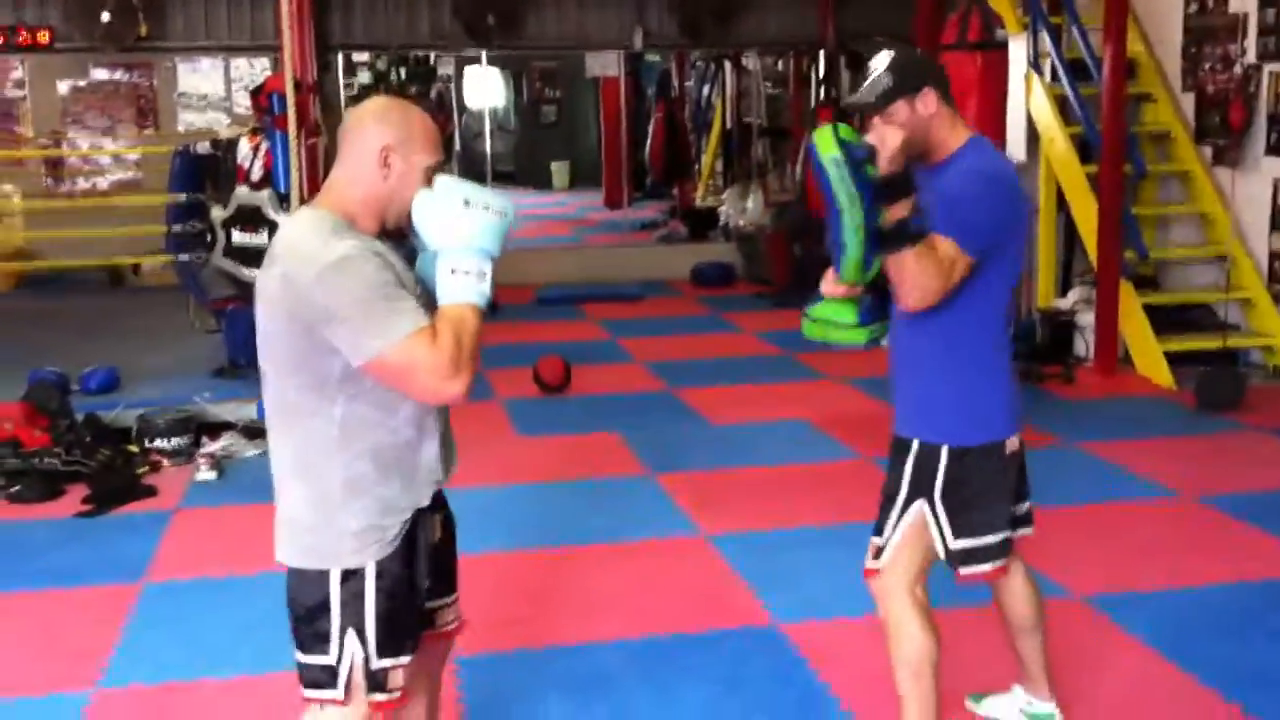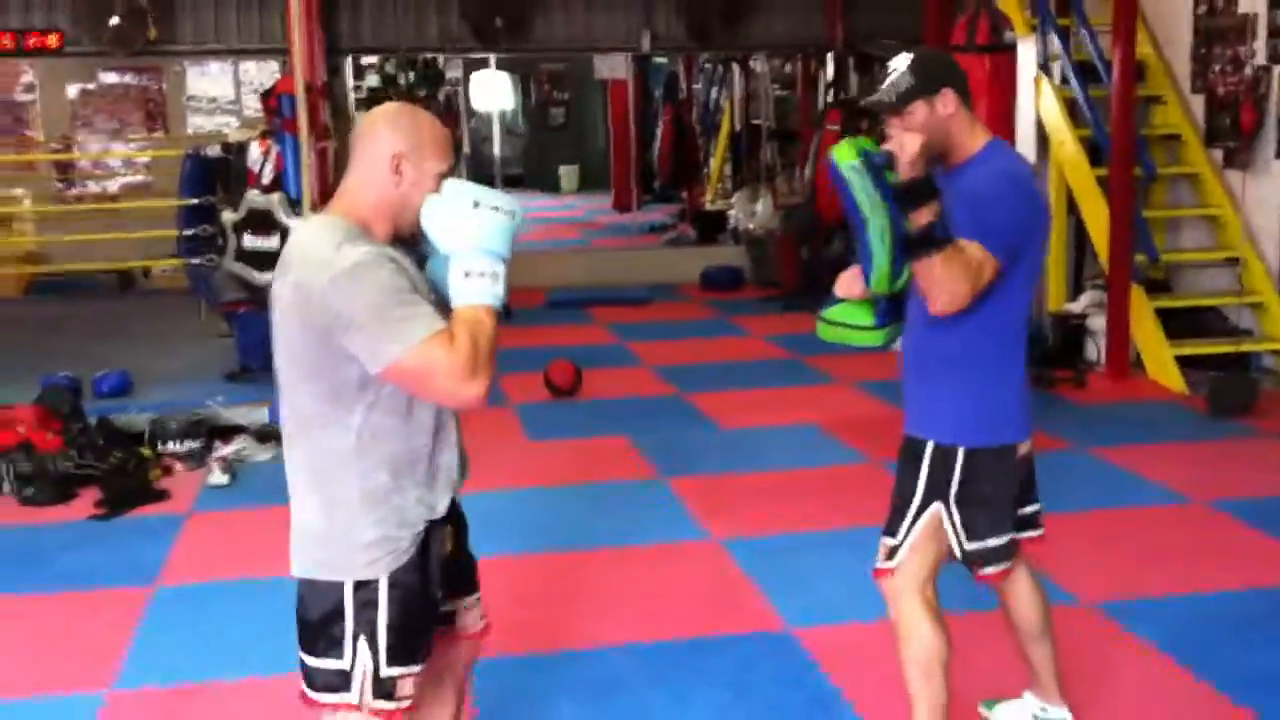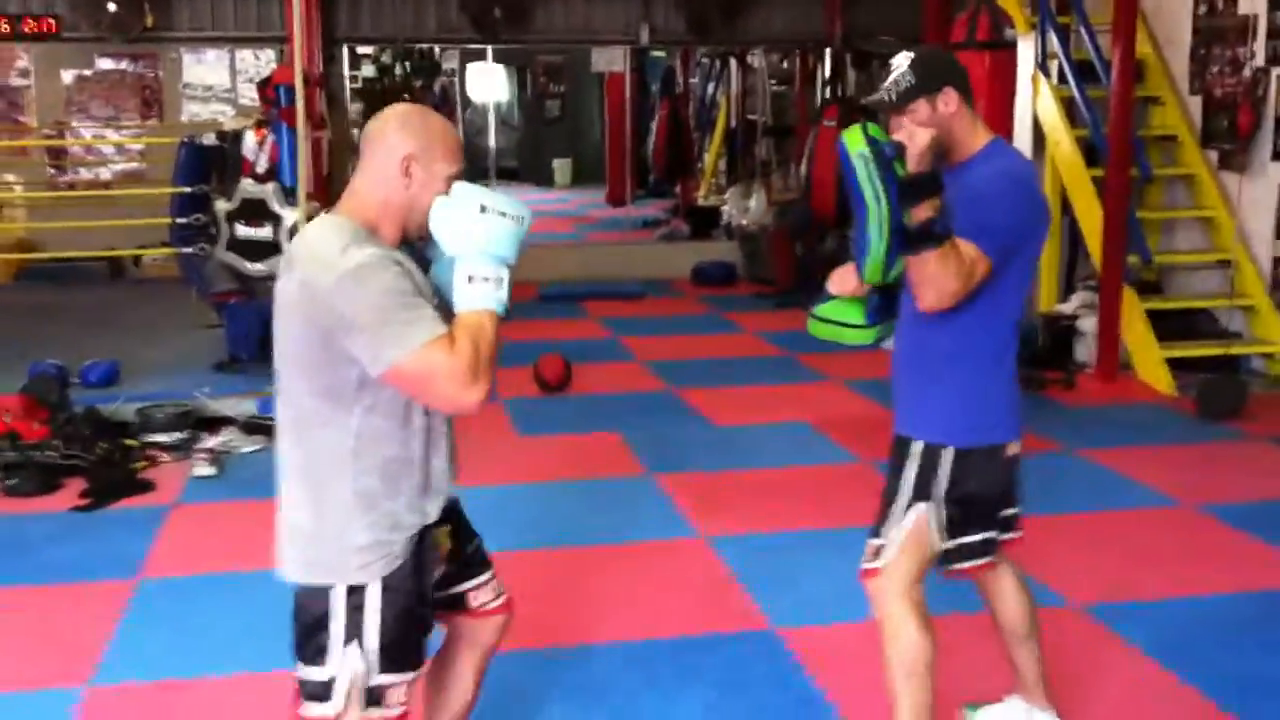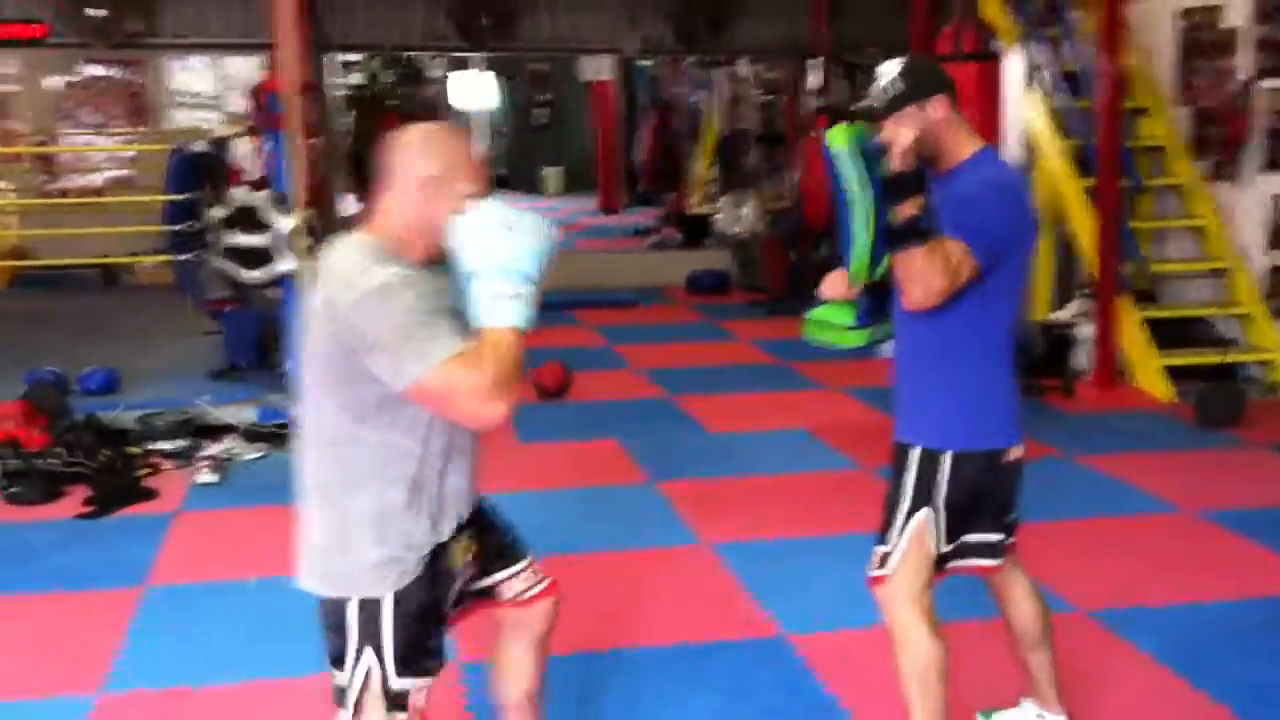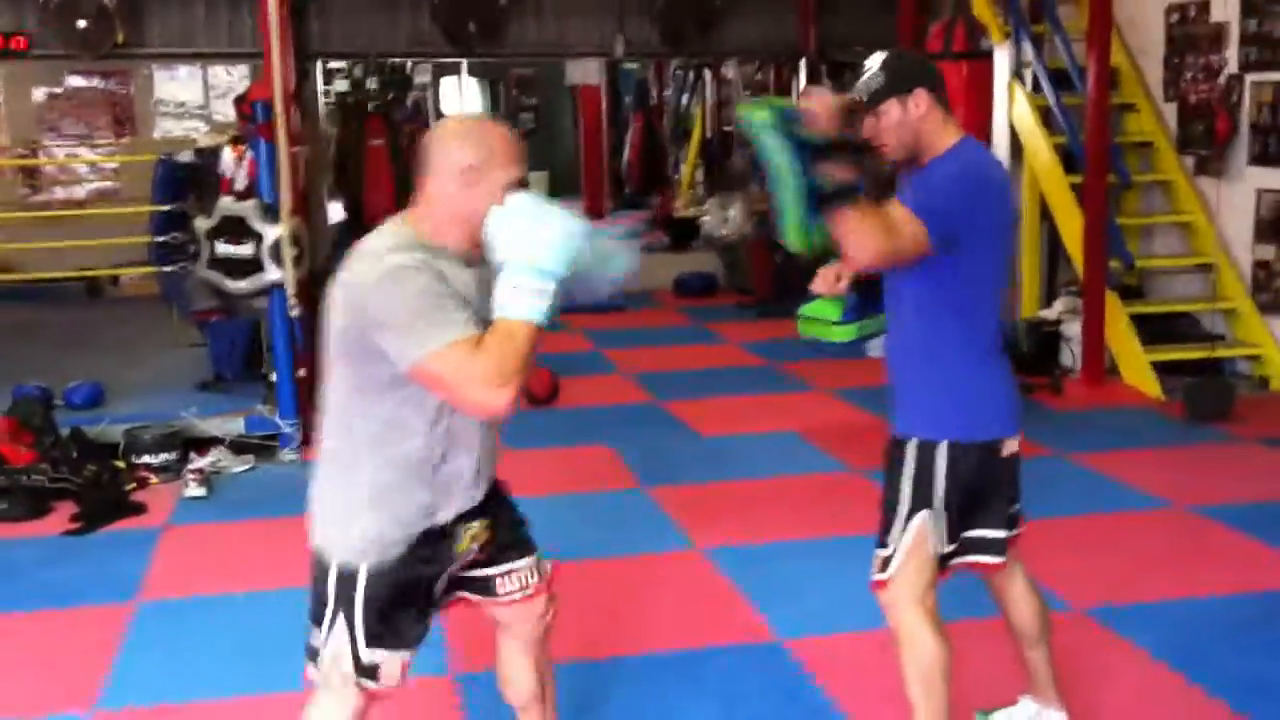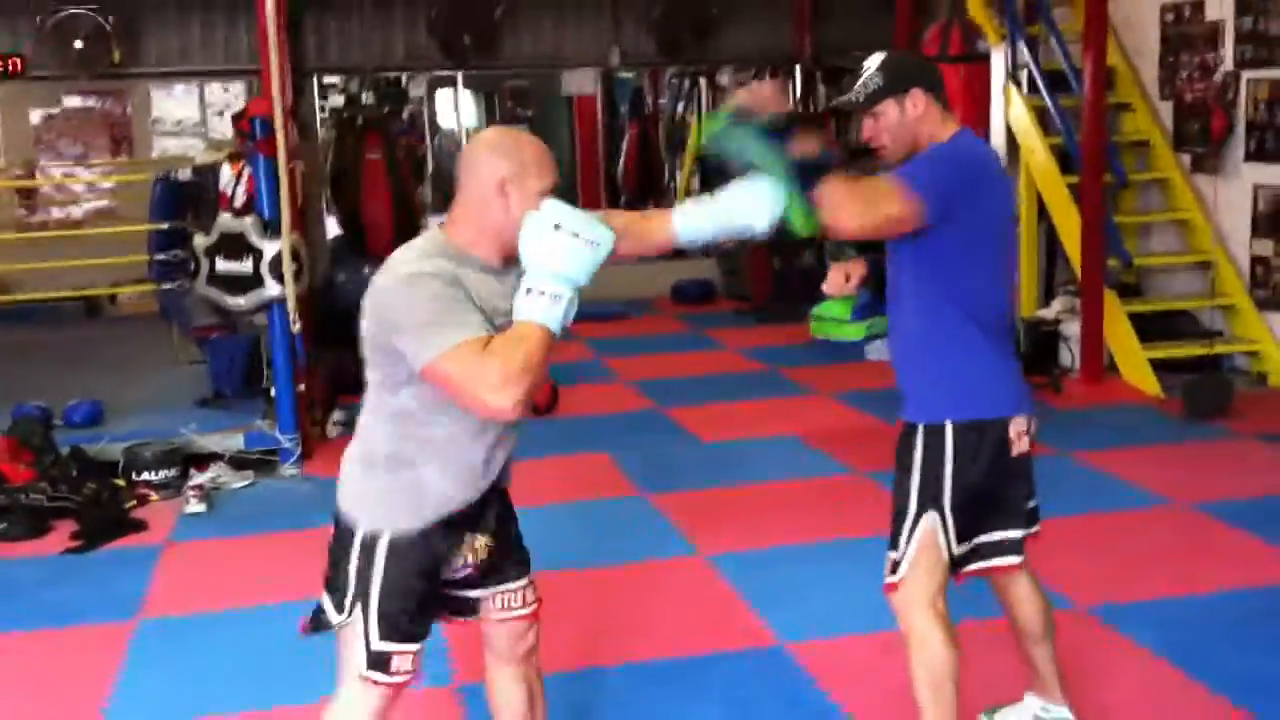
dt=0.1s
person 1, frame 1
left shoulder: (980, 181)
right shoulder: (935, 172)
left elbow: (921, 289)
right elbow: (922, 272)
left wrist: (891, 187)
right wrist: (856, 277)
left hip: (951, 418)
right hip: (976, 409)
left knee: (894, 580)
right knee: (995, 557)
person 1, frame 2
left shoulder: (1000, 183)
right shoulder: (953, 174)
left elbow: (948, 294)
right elbow: (936, 273)
left wrist: (914, 191)
right wrist: (870, 277)
left hip: (962, 420)
right hip: (985, 412)
left knee: (905, 581)
right knee: (1002, 560)
person 1, frame 3
left shoulder: (1002, 183)
right shoulder: (957, 175)
left elbow: (939, 292)
right elbow: (930, 273)
left wrist: (917, 185)
right wrist: (865, 276)
left hip: (952, 421)
right hip: (979, 413)
left knee: (891, 583)
right knee: (987, 561)
person 1, frame 4
left shoulder: (988, 189)
right shoulder: (945, 180)
left elbow: (926, 289)
right elbow: (920, 275)
left wrist: (901, 182)
right wrist: (858, 280)
left hip: (952, 425)
right hip: (976, 417)
left knee: (899, 589)
right knee: (998, 563)
person 1, frame 5
left shoulder: (959, 178)
right shoulder: (952, 173)
left elbow: (868, 245)
right elbow: (922, 268)
right wrist: (850, 278)
left hip: (949, 419)
right hip: (982, 410)
left knee: (904, 589)
right knee: (997, 563)
person 1, frame 6
left shoulder: (955, 162)
right shoulder: (953, 163)
left elbow: (853, 215)
right elbow: (927, 268)
right wrist: (864, 272)
left hip: (956, 411)
right hip: (988, 404)
left knee: (915, 592)
right knee: (1005, 560)
person 2, frame 1
left shoulder: (344, 244)
right shoulder: (335, 262)
left elbow: (415, 348)
right elbow: (445, 376)
left wrist: (445, 258)
right wrist: (468, 264)
left hip: (399, 502)
right hip: (354, 528)
left knee: (422, 649)
person 2, frame 2
left shoulder: (358, 249)
right shoulder: (348, 268)
left elbow: (426, 351)
right elbow: (462, 379)
left wrist: (459, 262)
right wrist: (480, 267)
left hip: (413, 509)
right hip: (368, 539)
left knee: (450, 647)
person 2, frame 3
left shoulder: (363, 251)
right shoulder: (351, 271)
left elbow: (432, 360)
right elbow: (461, 385)
left wrist: (462, 269)
right wrist: (483, 270)
left hip: (413, 505)
right hip: (359, 536)
left knee: (486, 613)
person 2, frame 4
left shoulder: (390, 267)
right shoulder: (374, 289)
left elbow: (453, 370)
right elbow: (486, 399)
left wrist: (485, 283)
right wrist: (507, 286)
left hip: (435, 517)
right hip: (378, 547)
left knee: (532, 602)
person 2, frame 5
left shoulder: (459, 246)
right shoulder: (386, 272)
right elbow: (491, 388)
right wrist: (533, 277)
left hip: (462, 494)
right hip: (386, 520)
left knee: (528, 613)
person 2, frame 6
left shoulder: (517, 249)
right shoulder: (417, 283)
left elbow: (613, 231)
right elbow: (499, 393)
left wrist: (708, 214)
right wrist: (553, 286)
left hip: (474, 499)
right hip: (398, 517)
left knee: (513, 636)
